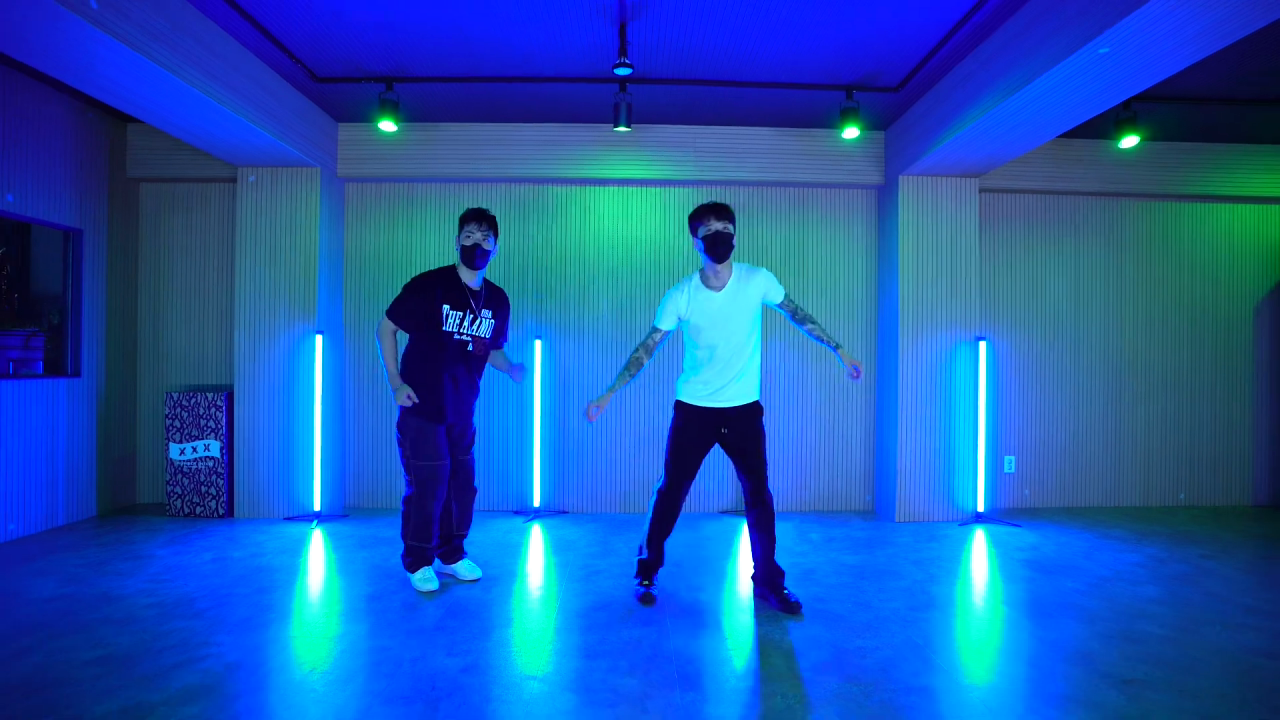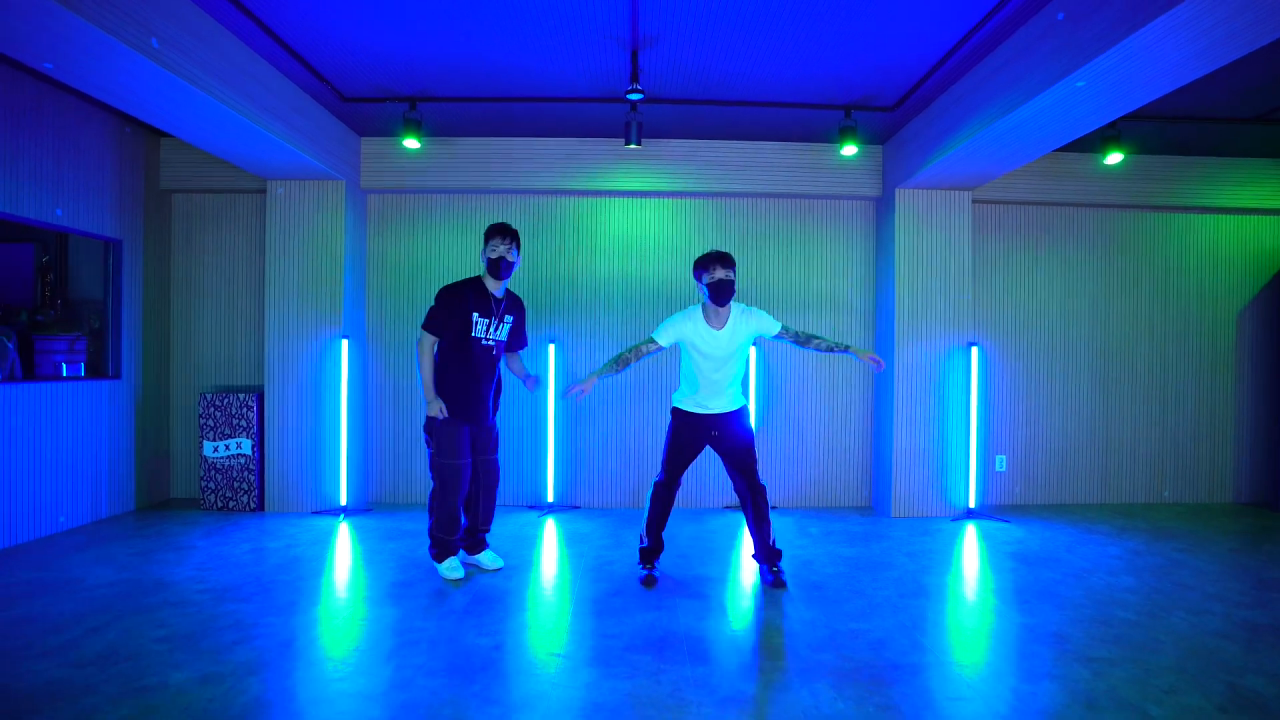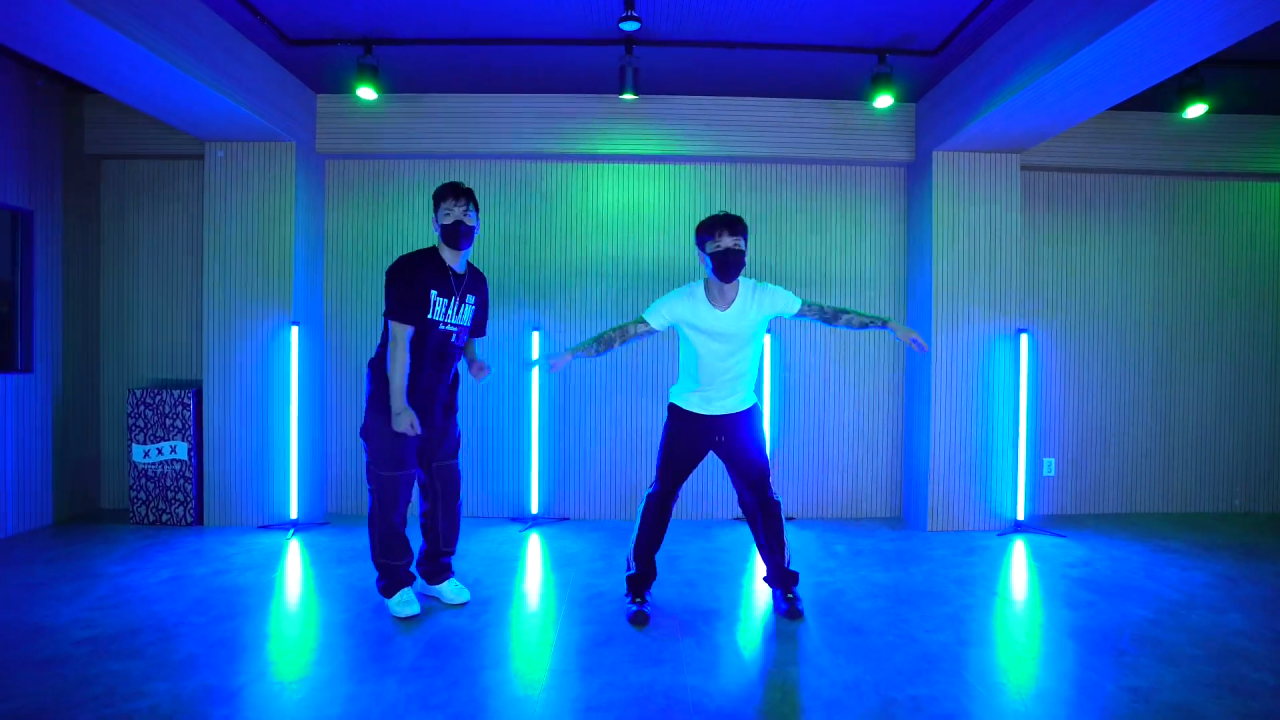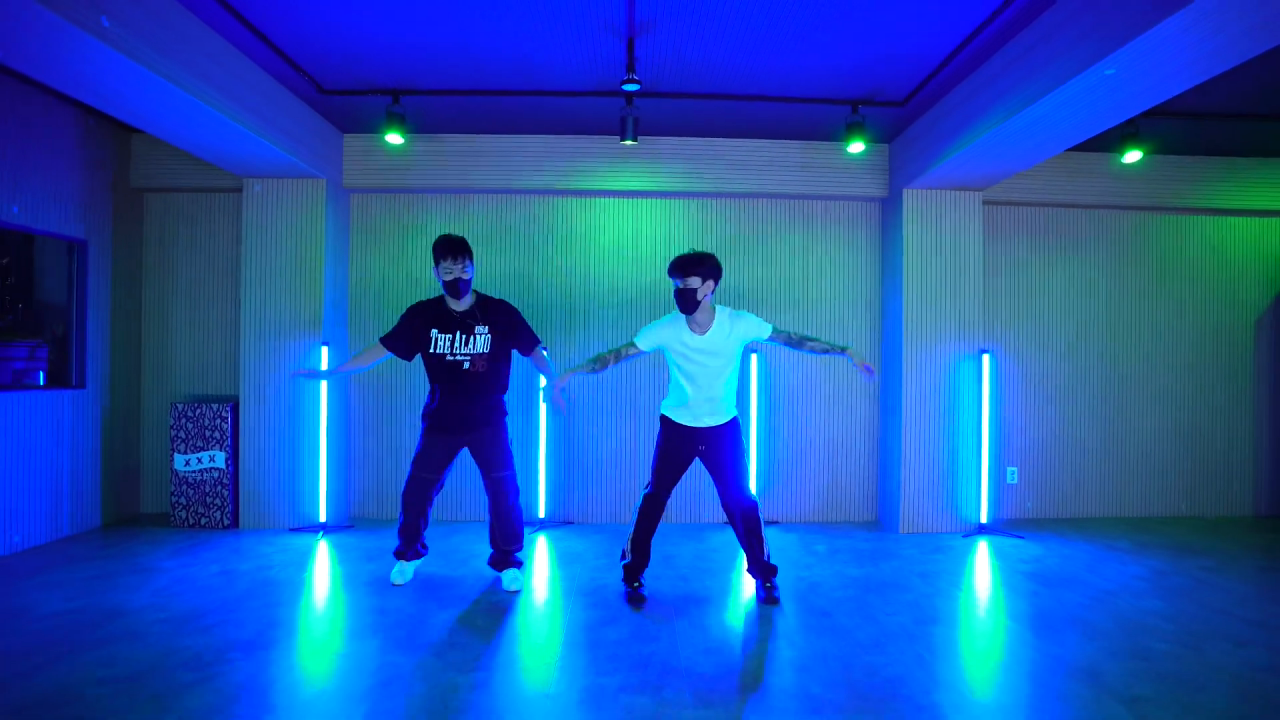
dt=1s
person 1, frame 1
left shoulder: (497, 300)
right shoulder: (427, 287)
right elbow: (387, 328)
left wrist: (513, 368)
right wrist: (396, 381)
left hip: (460, 406)
right hip: (421, 405)
left knee: (461, 481)
right knee: (428, 482)
left ankle: (450, 553)
right ankle: (418, 560)
person 1, frame 2
left shoulder: (514, 306)
right shoulder: (456, 295)
right elbow: (426, 344)
left wrist: (529, 379)
right wrist: (430, 396)
left hip: (484, 407)
right hip: (449, 405)
left knee: (485, 476)
right knee: (451, 479)
left ankle: (474, 544)
right ankle: (444, 551)
person 1, frame 3
left shoulder: (475, 282)
right shoulder: (410, 270)
right elbow: (398, 338)
left wrist: (473, 362)
right wrist: (398, 405)
left hip: (440, 405)
right hip: (395, 405)
left knee: (444, 490)
right knee: (391, 495)
left ankle: (434, 573)
right ankle: (394, 582)
person 1, frame 4
left shoulder: (499, 312)
right shoulder: (420, 316)
left elbow: (533, 350)
right elbow: (381, 350)
left wrist: (554, 385)
right wrist: (334, 373)
left hip: (487, 419)
right hip: (441, 419)
left knee: (503, 490)
right knee: (418, 488)
left ankle: (507, 561)
right ankle: (408, 552)
person 2, frame 1
left shoulder: (757, 280)
right shoulder: (680, 296)
left elbow: (798, 314)
right elbow: (648, 346)
left wrist: (838, 348)
right wrist: (610, 393)
left hip: (744, 409)
right hip: (693, 409)
left knee: (758, 496)
right knee: (672, 490)
left ankle: (768, 581)
right ankle: (647, 570)
person 2, frame 2
left shoulder: (751, 319)
right shoulder: (682, 324)
left elbow: (798, 336)
right elbow: (638, 352)
left wrist: (851, 350)
right wrist: (594, 378)
left hip: (732, 415)
right hip: (688, 416)
left knee: (751, 487)
right knee: (666, 483)
left ankle: (768, 560)
right ankle: (649, 557)
person 2, frame 3
left shoulder: (764, 298)
right shoulder: (680, 304)
left elbow: (824, 313)
right elbow: (625, 333)
left wrist: (888, 324)
right wrist: (570, 354)
left hip: (740, 417)
right hip: (687, 417)
left knee: (761, 501)
right knee: (660, 496)
left ankle: (783, 585)
right ankle: (638, 588)
person 2, frame 4
left shoulder: (740, 323)
right shoulder: (665, 330)
left elbow: (792, 338)
right elbow: (619, 355)
left wrist: (845, 351)
right wrist: (575, 371)
left hip: (722, 428)
right hip: (677, 427)
left knee: (740, 501)
right knee: (654, 496)
left ankle: (764, 574)
right ankle: (632, 574)
